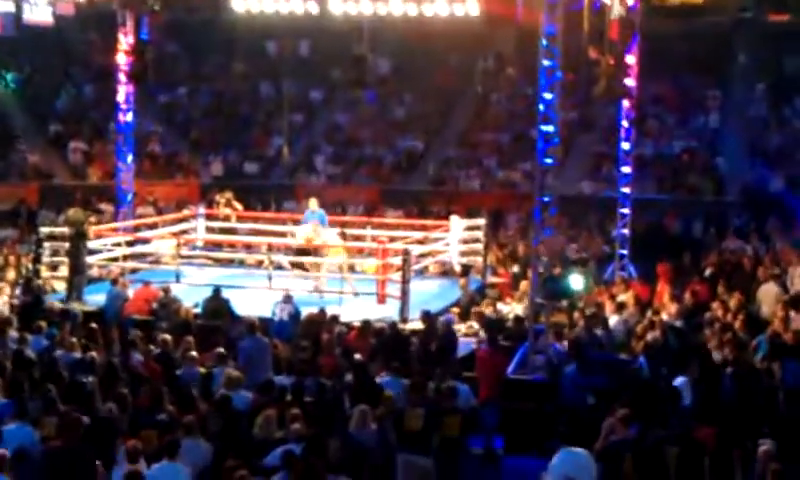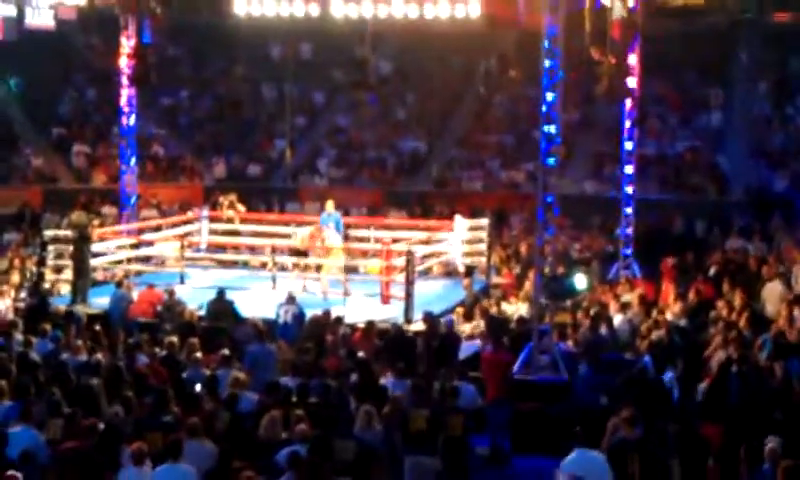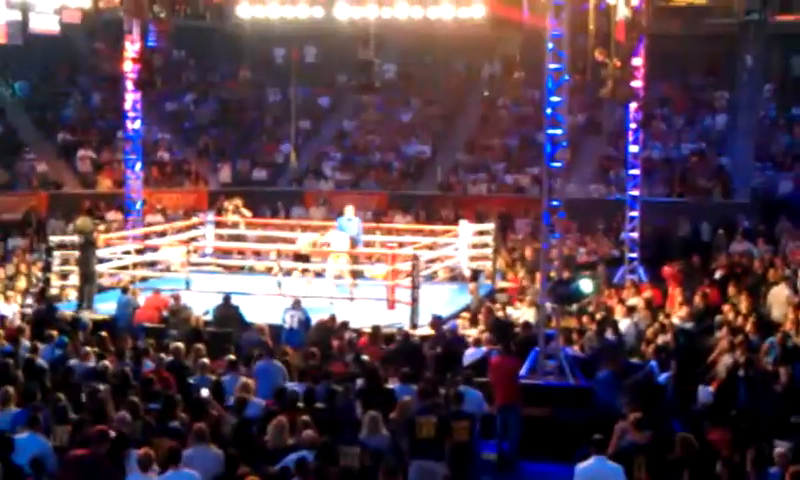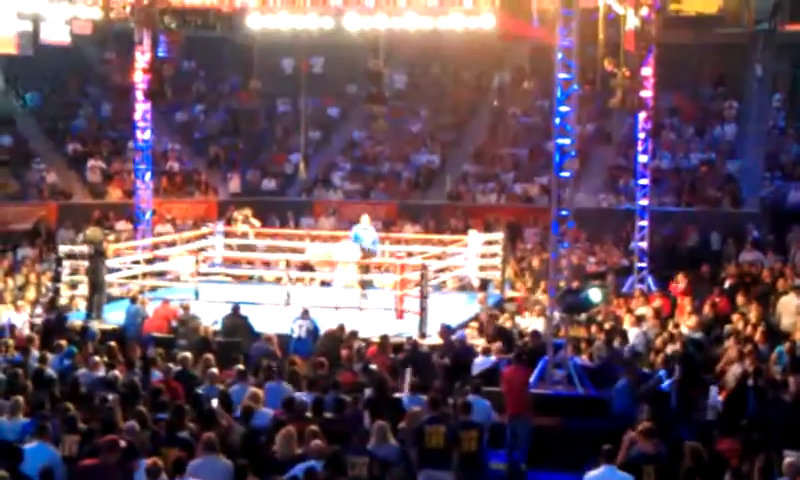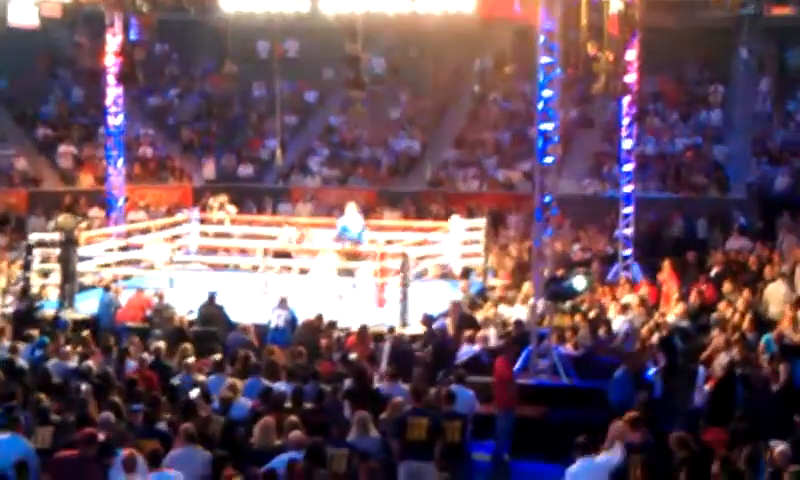
dt=0.3s
person 1, frame 1
left shoulder: (481, 351)
right shoulder: (498, 354)
left hip: (484, 392)
right hip: (493, 393)
left knee: (487, 420)
right knee: (491, 421)
left ankle: (488, 445)
right ankle: (490, 446)
person 1, frame 2
left shoulder: (486, 353)
right shoulder: (506, 355)
left elbow: (483, 373)
right elbow: (509, 372)
left hip: (491, 393)
right hip: (502, 393)
left knee: (493, 421)
right knee: (502, 421)
left ankle: (495, 447)
right ankle: (500, 448)
person 1, frame 3
left shoulder: (494, 360)
right shoulder: (515, 361)
left elbow: (491, 380)
right elbow: (517, 378)
left hip: (499, 400)
right hip: (513, 400)
left knee: (501, 428)
right knee: (513, 429)
left ankle: (502, 454)
right ankle: (511, 456)
person 1, frame 4
left shoulder: (506, 371)
right shoulder: (526, 372)
left elbow: (504, 389)
right elbow: (523, 390)
left hip: (511, 409)
right hip: (523, 410)
left knee: (511, 437)
right knee: (522, 439)
left ankle: (512, 463)
right ankle: (520, 464)
person 1, frame 5
left shoulder: (499, 361)
right shoulder: (506, 367)
right elbow: (510, 388)
left hip: (501, 402)
right hip: (505, 403)
left knee: (502, 430)
right knee: (504, 430)
left ankle: (499, 455)
right ankle: (501, 456)
